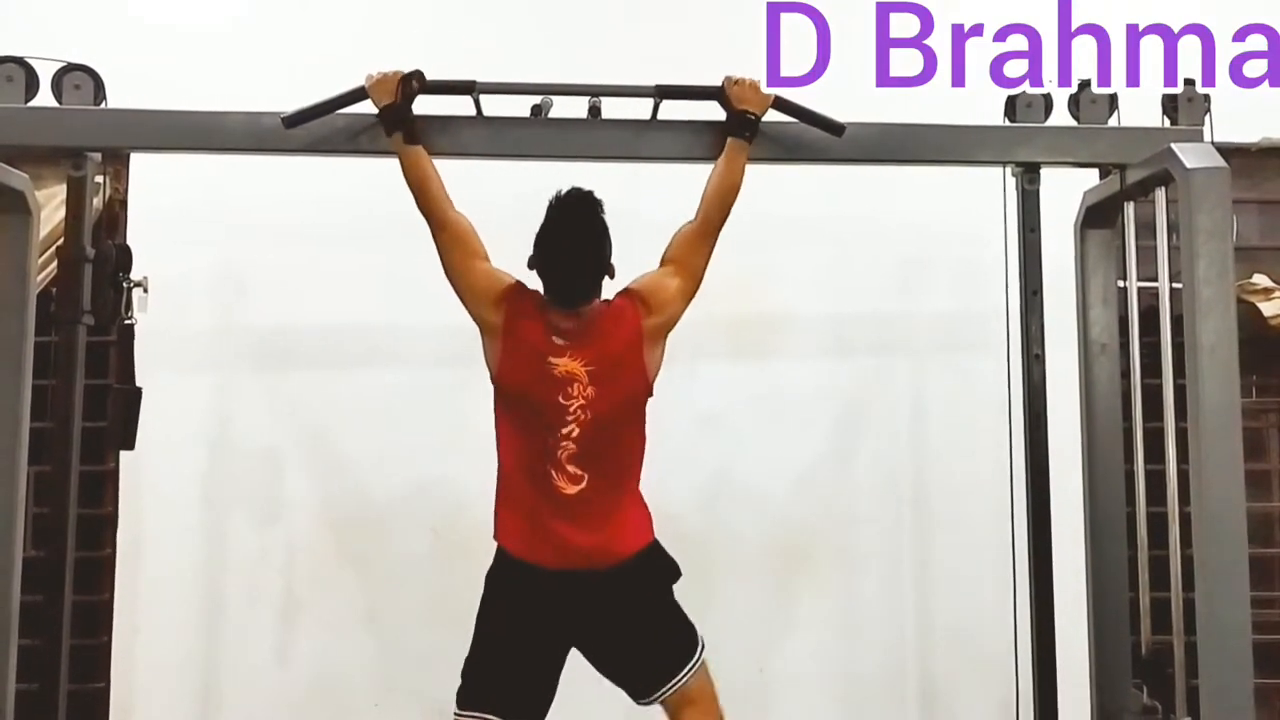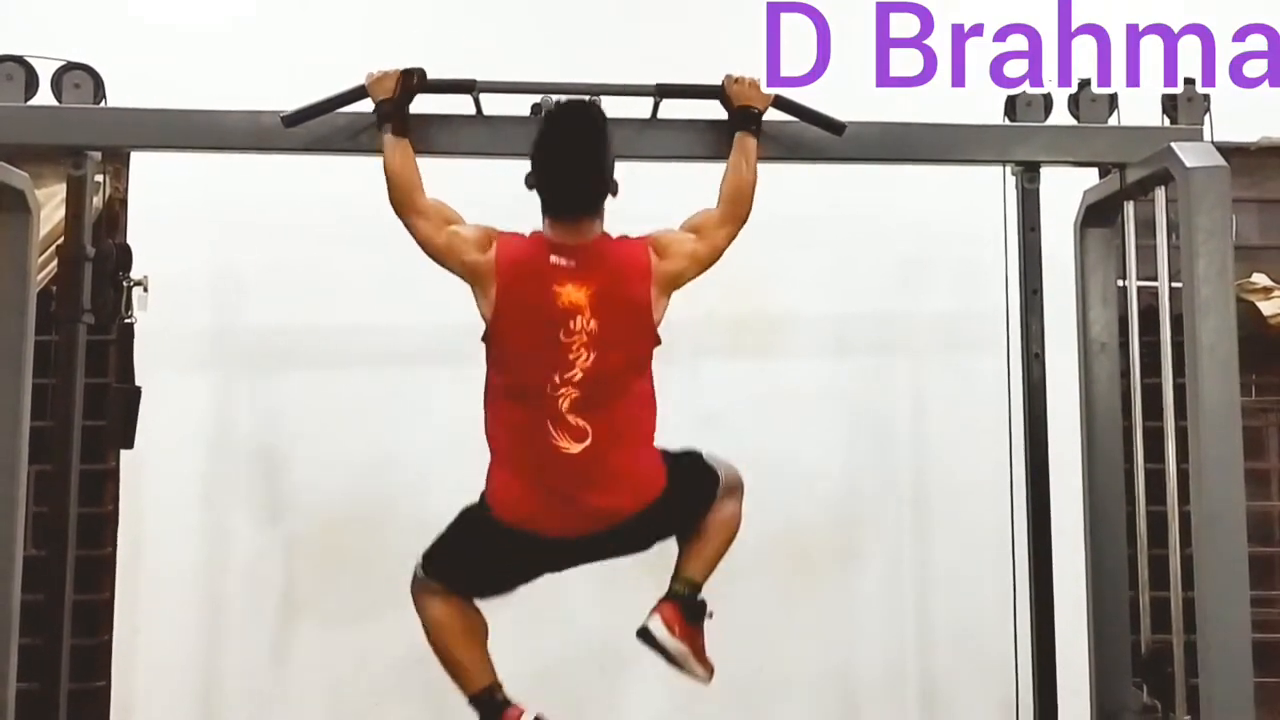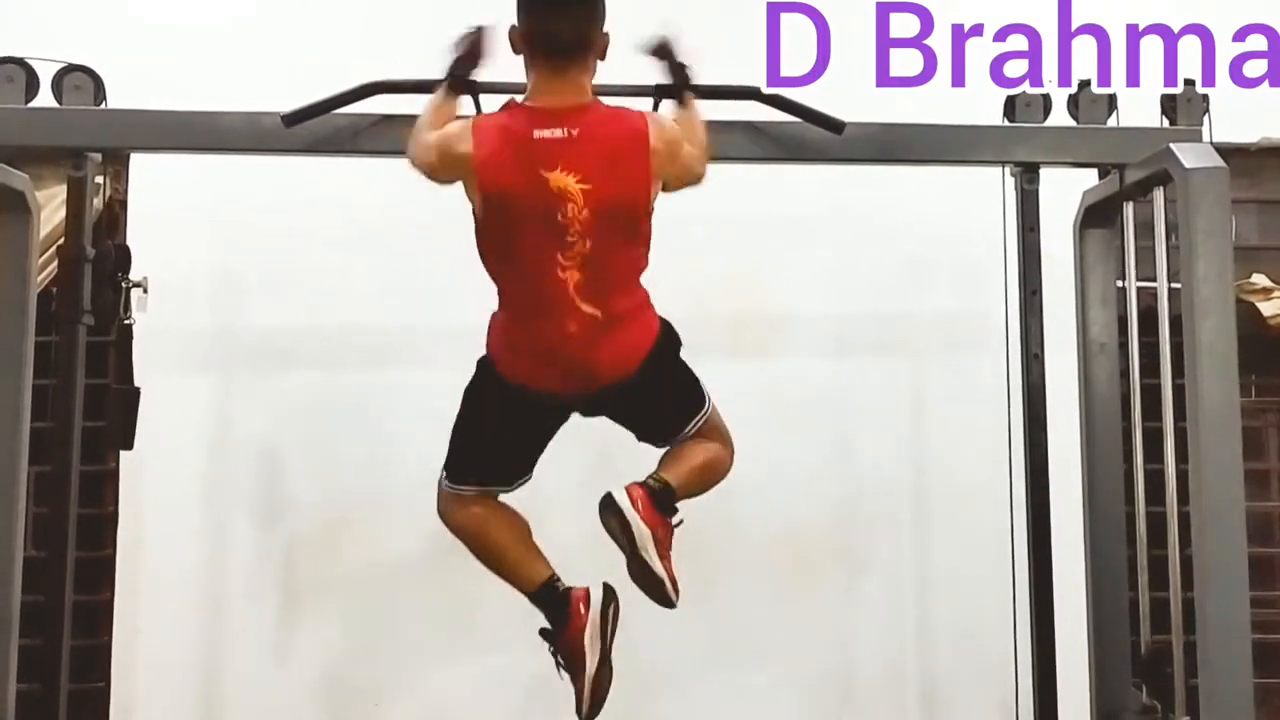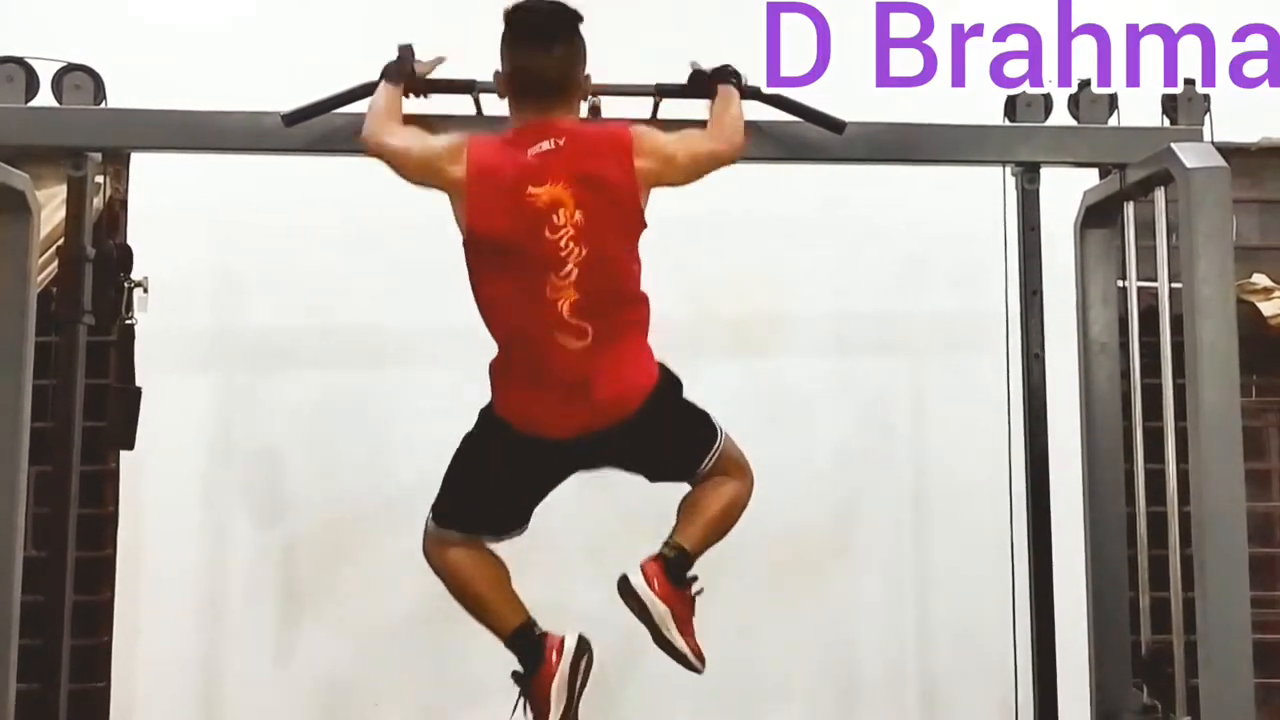
dt=0.2s
person 1, frame 1
left shoulder: (502, 320)
right shoulder: (643, 322)
left elbow: (441, 216)
right elbow: (707, 224)
left wrist: (398, 122)
right wrist: (740, 127)
left hip: (525, 575)
right hip: (625, 571)
person 1, frame 2
left shoulder: (492, 265)
right shoulder: (650, 267)
left elbow: (412, 208)
right elbow: (729, 217)
left wrist: (391, 116)
right wrist: (746, 122)
left hip: (519, 522)
right hip: (631, 504)
left knee: (434, 589)
right knee: (724, 487)
right ankle: (679, 607)
person 1, frame 3
left shoulder: (479, 145)
right shoulder: (643, 139)
left elbow: (422, 151)
right elbow: (695, 162)
left wrist: (454, 78)
right wrist: (682, 85)
left hip: (522, 370)
right hip: (629, 358)
left knee: (462, 500)
right knee: (713, 444)
left ankle: (564, 608)
right ankle: (651, 500)
person 1, frame 4
left shoulder: (465, 163)
right shoulder: (631, 153)
left elbow: (379, 135)
right elbow: (727, 141)
left wrist: (397, 75)
right wrist: (723, 80)
left hip: (525, 416)
right hip: (629, 399)
left knee: (447, 542)
right knee: (730, 476)
left ankle: (537, 651)
right ankle: (667, 574)
